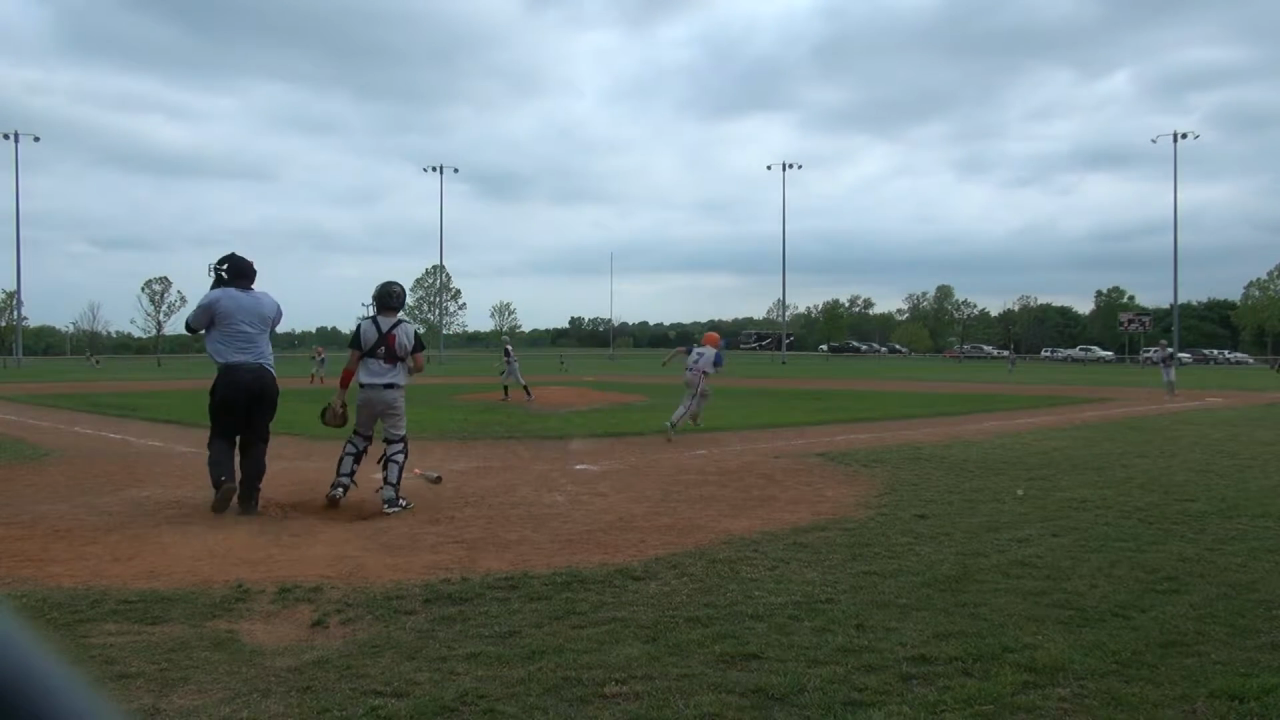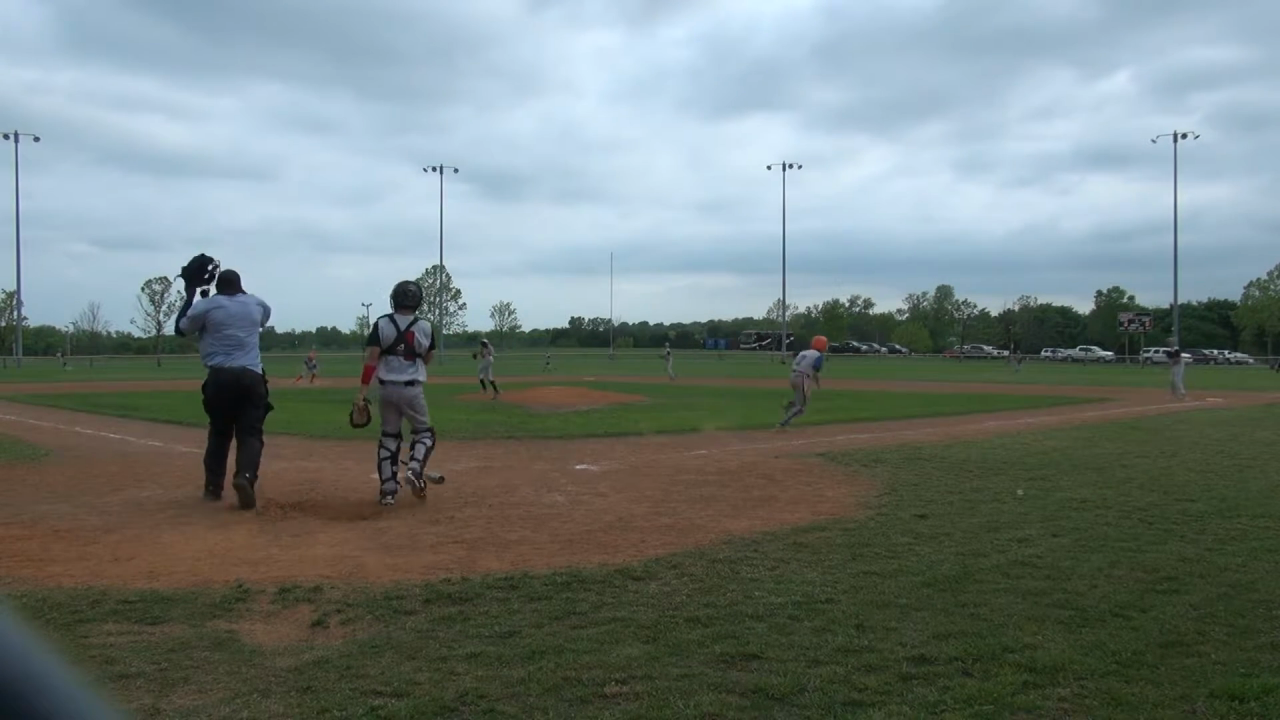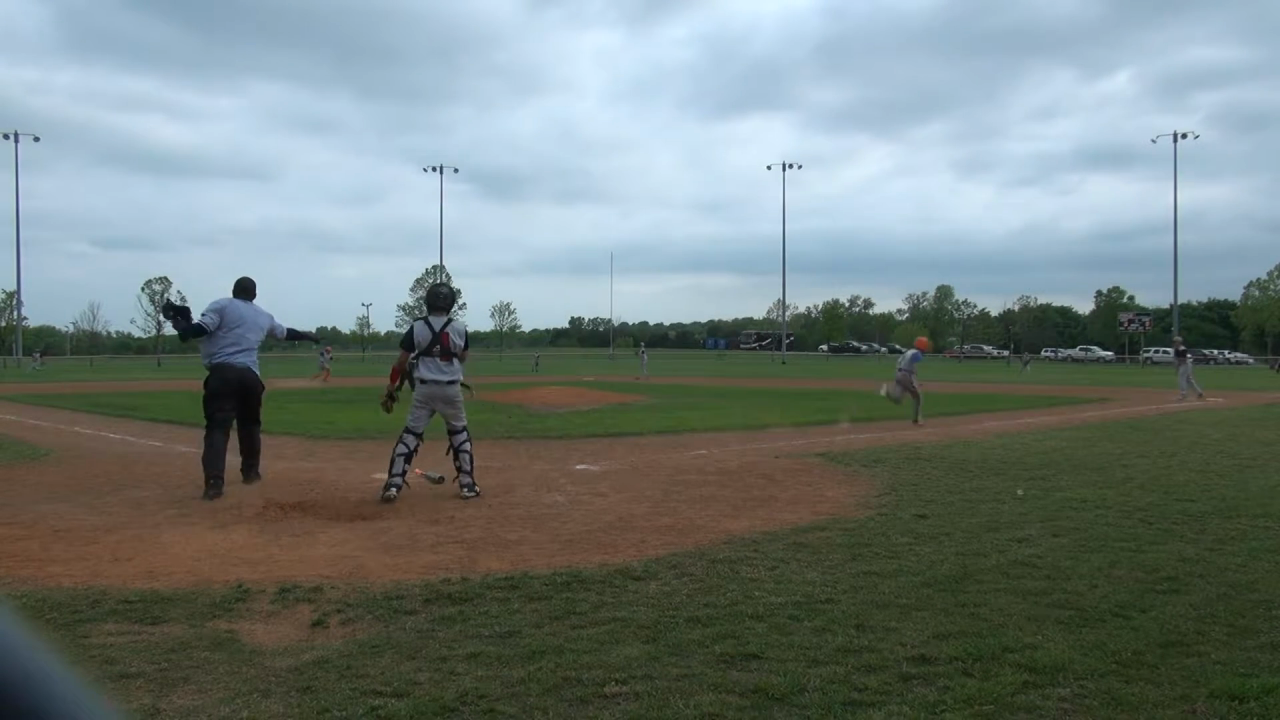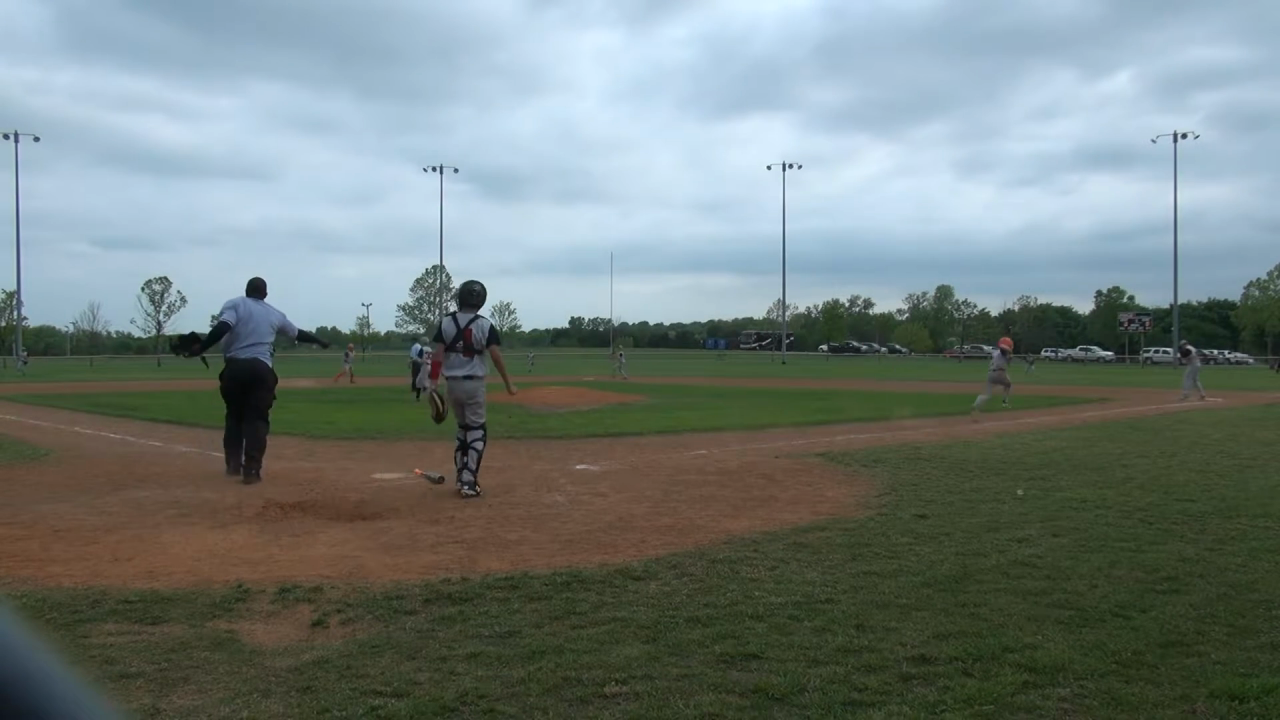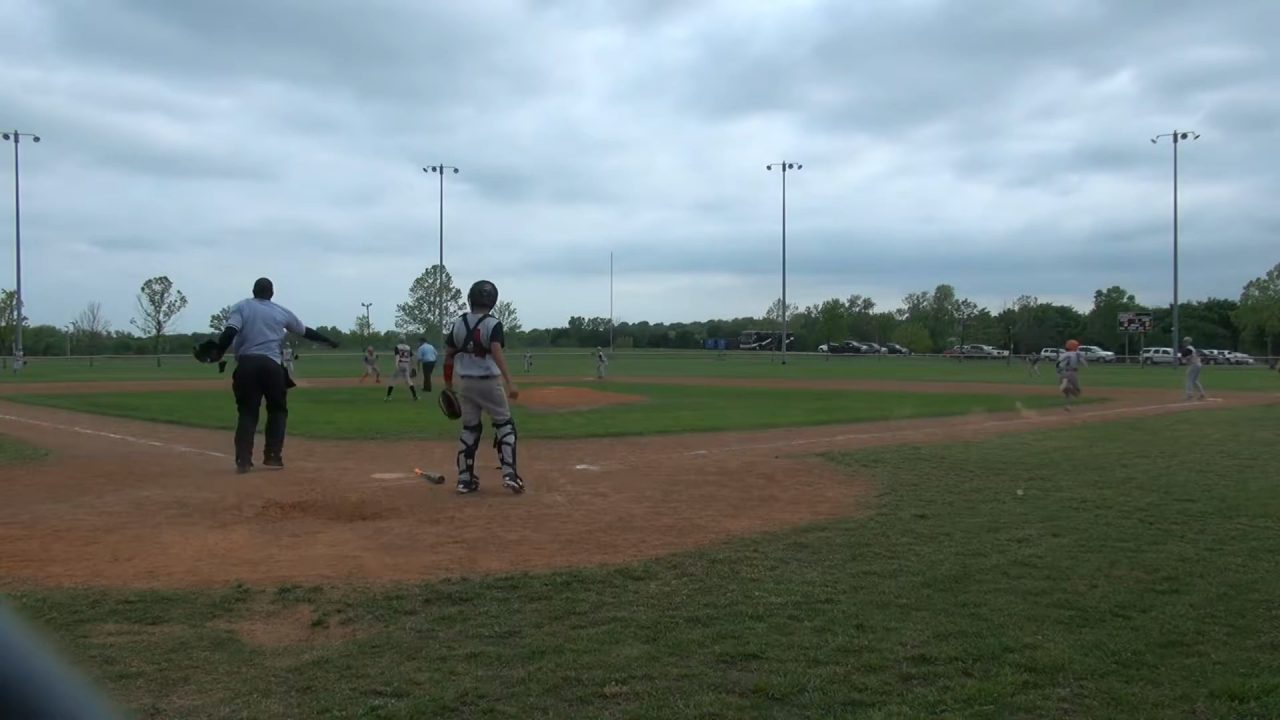
dt=0.4s
person 1, frame 1
left shoulder: (216, 298)
right shoulder: (270, 303)
left elbow: (191, 326)
left hip: (231, 377)
right hip: (264, 377)
left knee: (222, 437)
right knee: (255, 440)
left ankle: (224, 483)
right ankle: (249, 499)
person 1, frame 2
left shoulder: (205, 306)
right shoulder: (256, 304)
left elbow: (179, 330)
left wrist: (190, 296)
left hip: (220, 377)
right hip: (251, 377)
left knee: (218, 432)
right knee: (250, 434)
left ankle: (213, 487)
right ankle: (245, 479)
person 1, frame 3
left shoulder: (221, 305)
right shoulder: (264, 316)
left elbow: (202, 330)
right elbow: (286, 333)
left wrist: (183, 327)
right wrist: (310, 337)
left hip: (222, 373)
right hip: (250, 375)
left knee: (217, 427)
right knee: (249, 424)
left ankle: (214, 481)
right ankle: (250, 472)
person 1, frame 4
left shoulder: (234, 304)
right shoulder: (275, 314)
left elbow: (223, 327)
right elbow: (297, 333)
left wrist: (201, 348)
right wrist: (318, 341)
left hip: (235, 367)
right hip: (261, 368)
left knee: (235, 416)
right knee: (257, 419)
left ankle: (234, 463)
right ankle: (251, 469)
person 1, frame 5
left shoulder: (241, 307)
right shoulder: (282, 312)
left elbow: (230, 332)
right elbow: (306, 332)
left wrist: (218, 353)
right wrist: (328, 340)
left hip: (247, 364)
right hip: (272, 365)
left knee: (248, 413)
right knee: (277, 410)
left ankle: (243, 460)
right ankle: (272, 455)
person 2, frame 1
left shoulder: (363, 327)
right shoulder: (408, 330)
left elbow: (351, 364)
right elbow: (419, 365)
left wrist: (340, 394)
right wrist: (408, 371)
left hip: (366, 392)
right hip: (392, 393)
left knee: (358, 438)
right knee: (396, 443)
left ankle: (340, 485)
right ankle: (390, 498)
person 2, frame 2
left shoulder: (381, 324)
right shoulder: (425, 327)
left elbow: (371, 359)
right elbow: (427, 359)
left wrist: (363, 390)
left hip: (387, 388)
right hip: (412, 389)
left knee: (389, 437)
right knee: (424, 433)
left ankle: (387, 490)
right ankle: (414, 469)
person 2, frame 3
left shoulder: (417, 327)
right shoulder: (459, 327)
left elbow: (402, 360)
right elbow: (464, 358)
left wrist: (392, 384)
left hip: (424, 389)
right hip: (451, 389)
left knee: (410, 434)
right knee: (459, 434)
left ankle: (393, 484)
right ankle: (466, 485)
person 2, frame 4
left shoulder: (446, 322)
right shoulder: (485, 325)
left elbow: (437, 354)
right elbow: (496, 356)
left wrist: (433, 383)
right wrist: (509, 384)
left hip: (452, 383)
right hip: (474, 384)
left knee: (463, 429)
right knee: (476, 431)
left ankle: (463, 479)
right ankle: (469, 483)
person 2, frame 5
left shoulder: (458, 324)
right shoulder: (493, 324)
left elbow: (449, 356)
right elbow: (497, 354)
left wrist: (448, 384)
right wrist: (510, 383)
left hip: (466, 383)
right hip: (489, 382)
left knee: (469, 429)
right knee: (505, 426)
left ankle: (464, 480)
right ankle: (510, 475)
